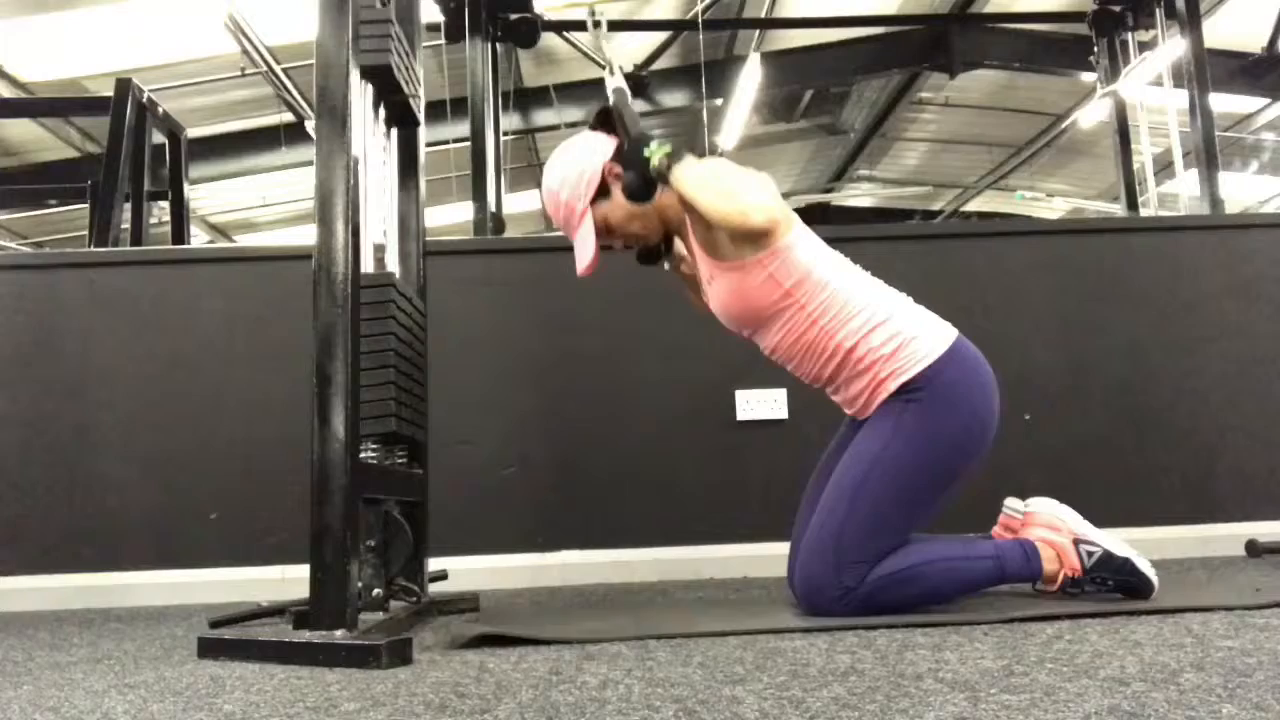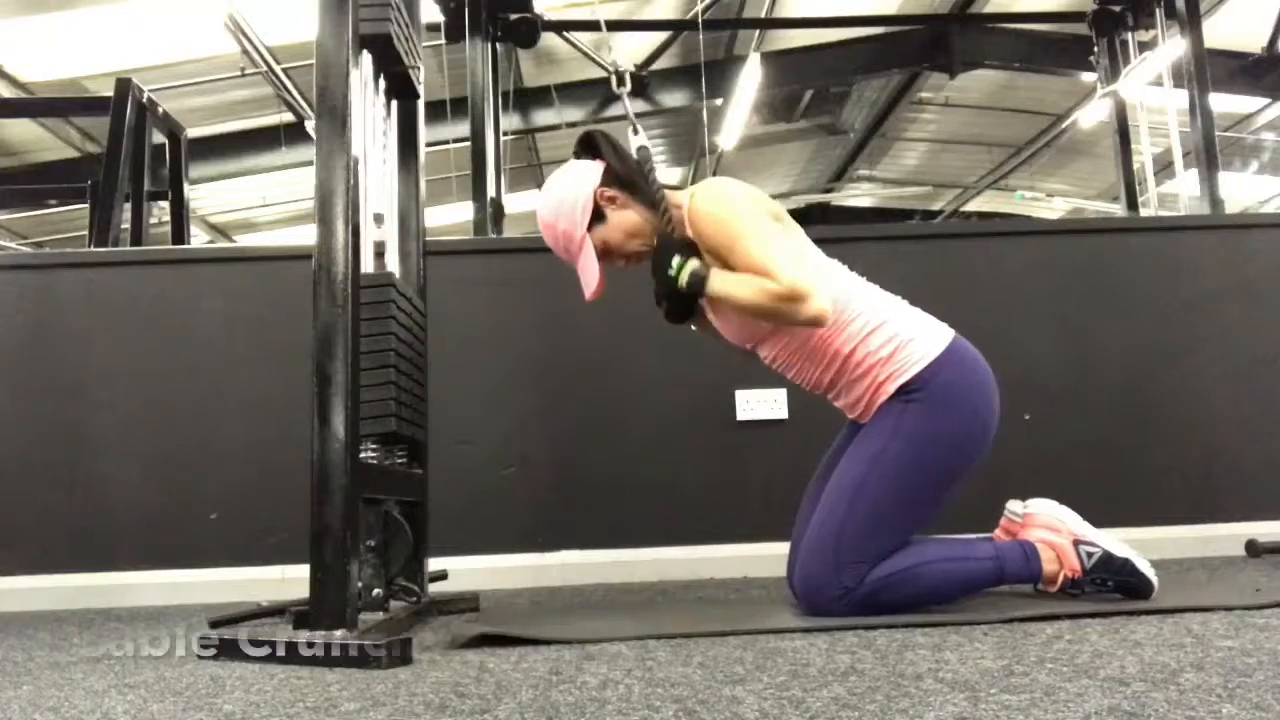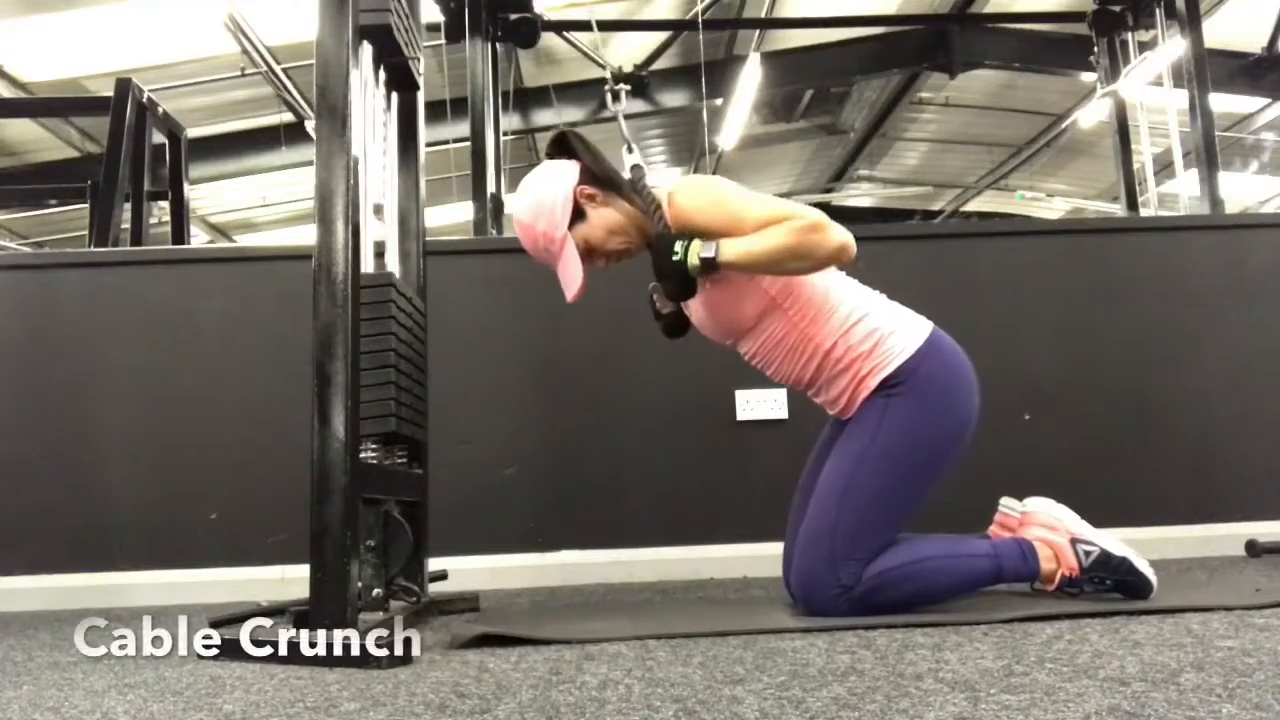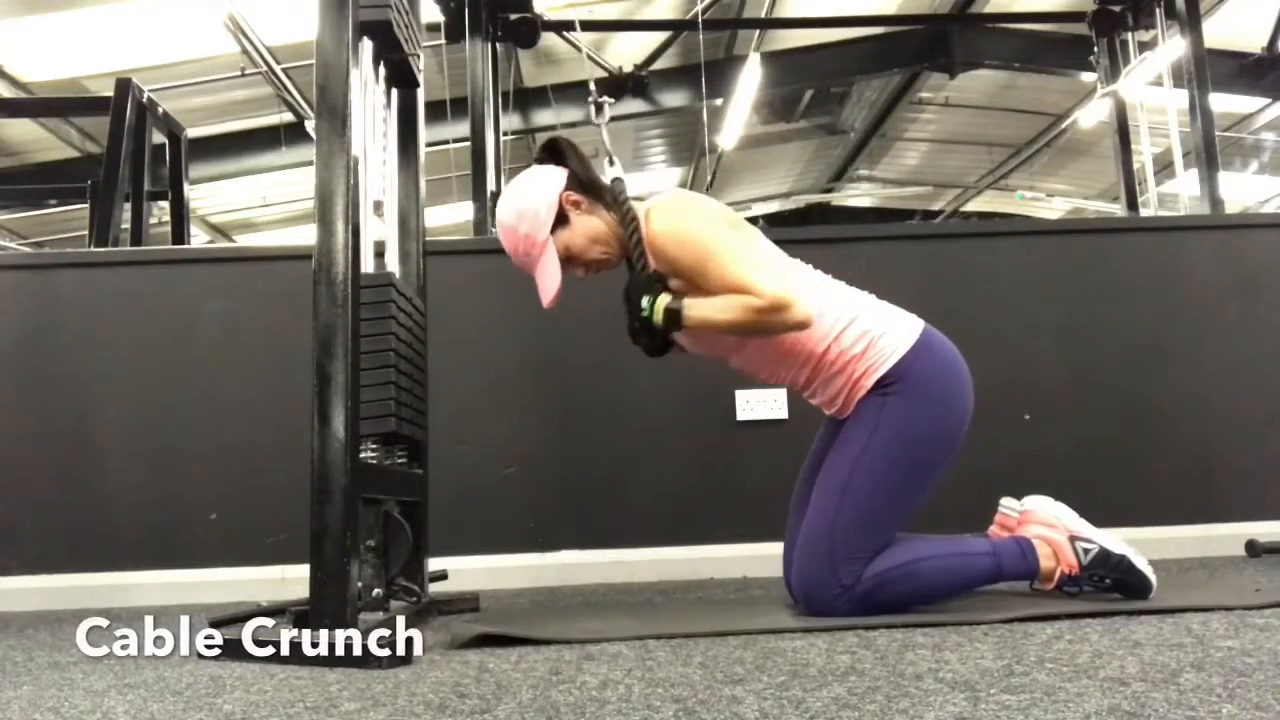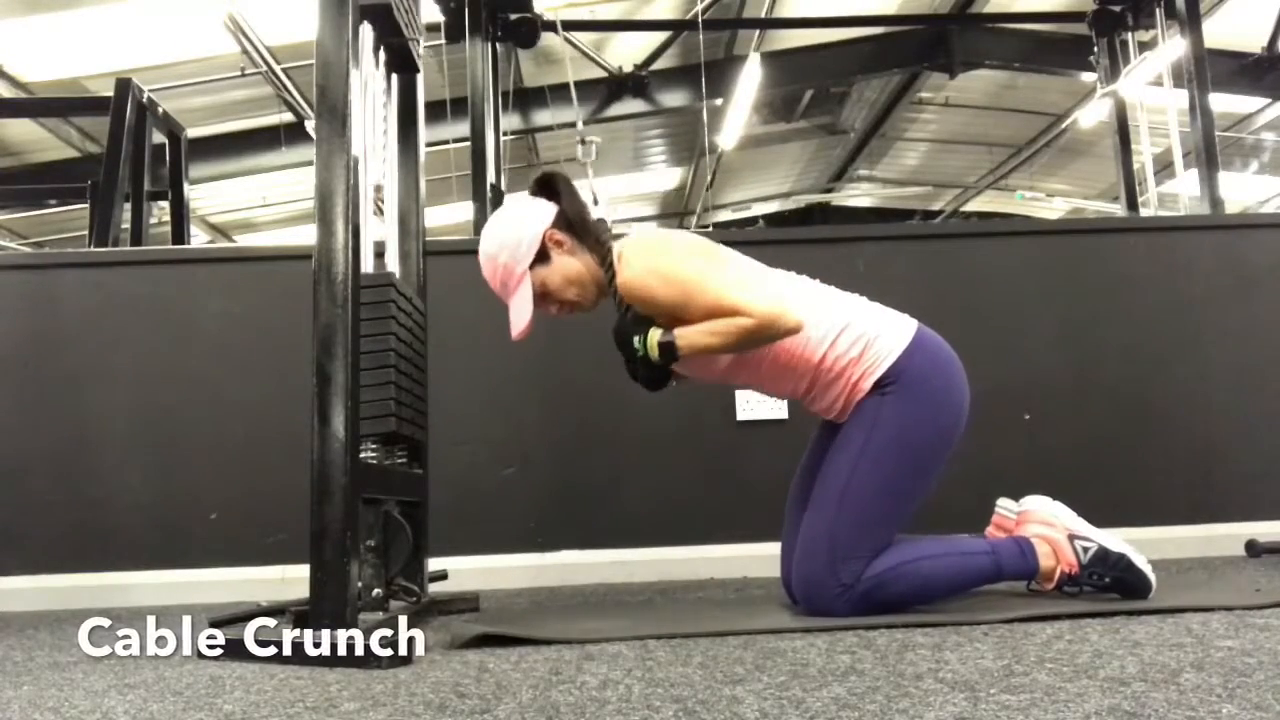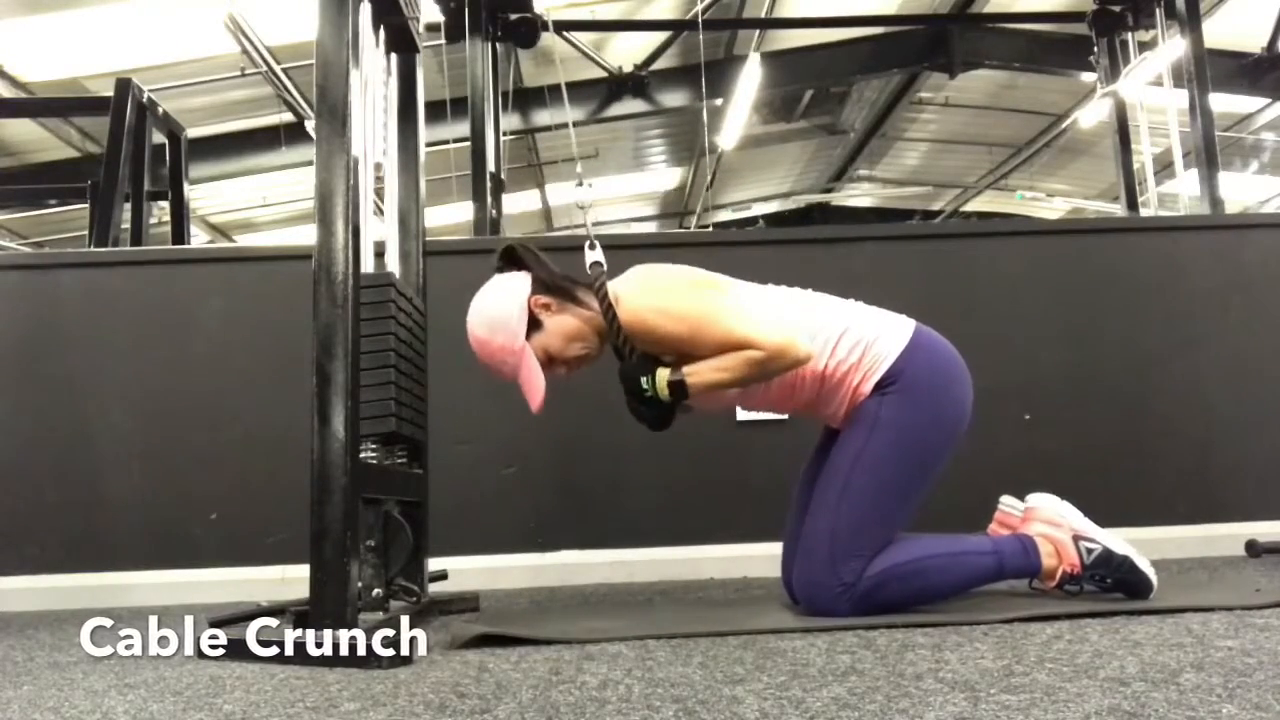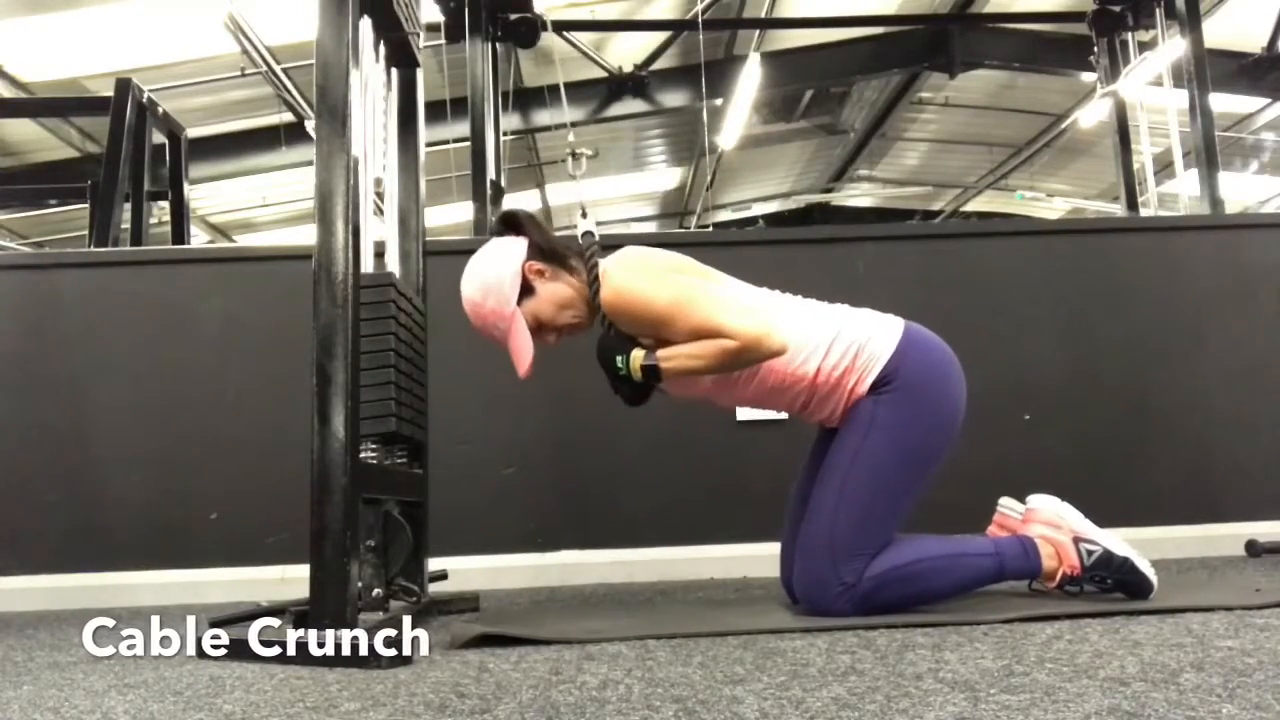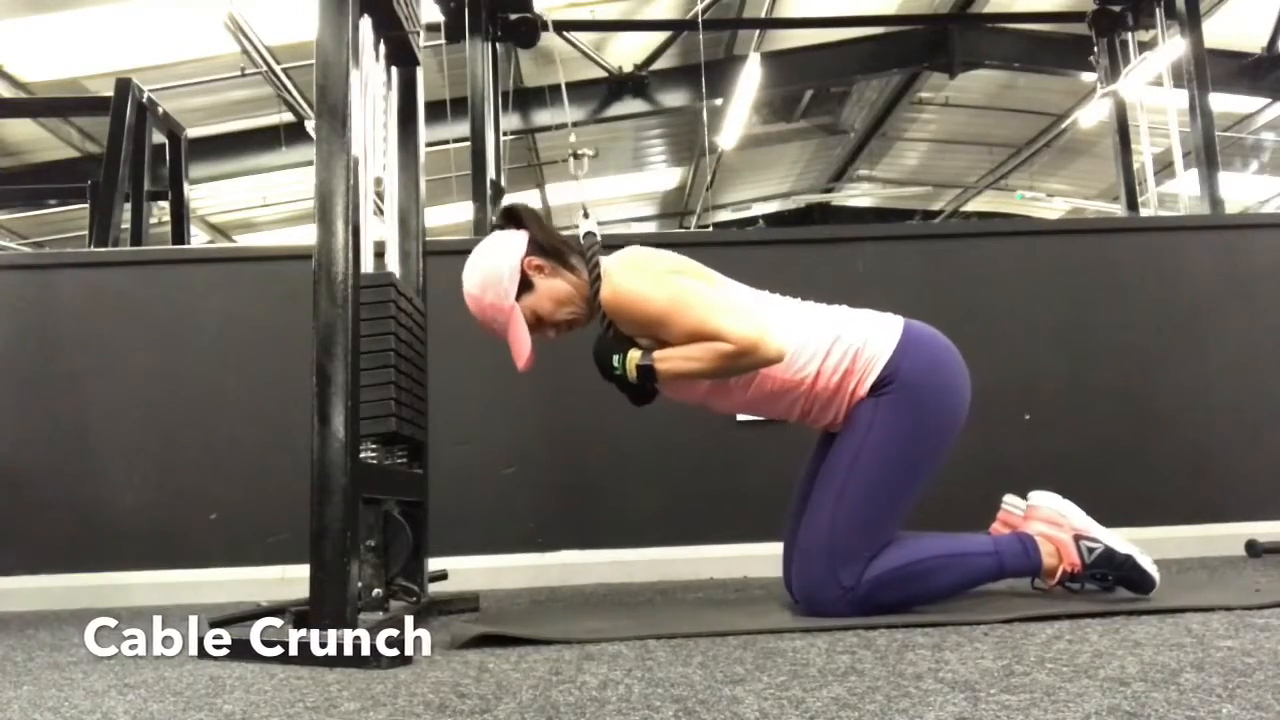
dt=0.5s
person 1, frame 1
left shoulder: (707, 183)
right shoulder: (692, 237)
left elbow: (761, 217)
left wrist: (671, 169)
right wrist: (677, 266)
left hip: (934, 389)
right hip: (902, 392)
left knee: (828, 587)
right knee: (814, 574)
left ankle: (1055, 557)
right ankle: (1017, 535)
person 1, frame 2
left shoulder: (711, 206)
right shoulder: (687, 246)
left elbow: (809, 303)
left wrist: (697, 277)
right wrist: (693, 306)
left hip: (936, 388)
right hip: (899, 396)
left knee: (827, 587)
right knee: (813, 574)
left ankle: (1054, 557)
right ankle: (1017, 534)
person 1, frame 3
left shoulder: (690, 203)
right shoulder: (674, 246)
left elbow: (830, 239)
left wrist: (705, 256)
right wrist: (684, 312)
left hip: (914, 381)
right hip: (878, 392)
left knee: (826, 586)
right knee: (808, 575)
left ankle: (1053, 556)
right ankle: (1013, 532)
person 1, frame 4
left shoulder: (669, 222)
right shoulder: (653, 258)
left elbow: (787, 307)
left wrist: (672, 309)
right wrist: (663, 330)
left hip: (909, 379)
right hip: (875, 389)
left knee: (827, 588)
right knee: (810, 575)
left ankle: (1052, 554)
right ankle: (1016, 530)
person 1, frame 5
left shoulder: (639, 272)
right shoulder: (642, 274)
left elbow: (782, 317)
left wrist: (664, 347)
right wrist: (673, 362)
left hip: (908, 379)
right hip: (873, 388)
left knee: (828, 587)
right knee: (806, 578)
left ankle: (1053, 553)
right ankle: (1018, 528)
person 1, frame 6
left shoulder: (640, 306)
right shoulder: (636, 315)
left elbow: (786, 345)
left wrist: (673, 384)
right wrist: (667, 392)
left hip: (912, 378)
right hip: (880, 389)
left knee: (829, 587)
right knee: (807, 578)
left ankle: (1053, 550)
right ankle: (1016, 529)
person 1, frame 7
left shoulder: (626, 286)
right shoulder: (626, 299)
left elbow: (763, 338)
left wrist: (649, 364)
right wrist: (648, 375)
left hip: (904, 378)
right hip: (872, 389)
left knee: (830, 587)
right knee: (806, 579)
left ankle: (1054, 553)
right ankle: (1013, 532)
person 1, frame 8
left shoulder: (624, 287)
right shoulder: (628, 292)
left elbow: (759, 344)
left wrist: (643, 367)
right wrist: (647, 374)
left hip: (909, 377)
right hip: (880, 384)
left knee: (828, 588)
right knee: (811, 575)
left ankle: (1053, 549)
right ankle: (1016, 529)
